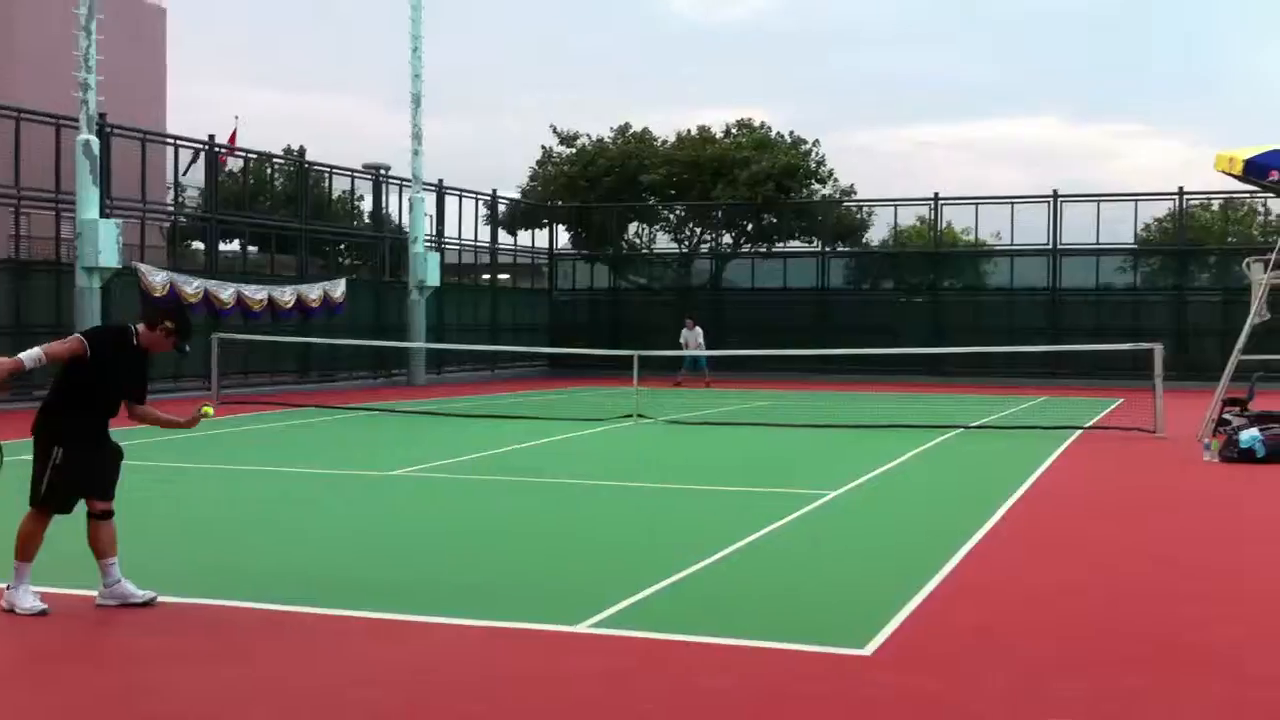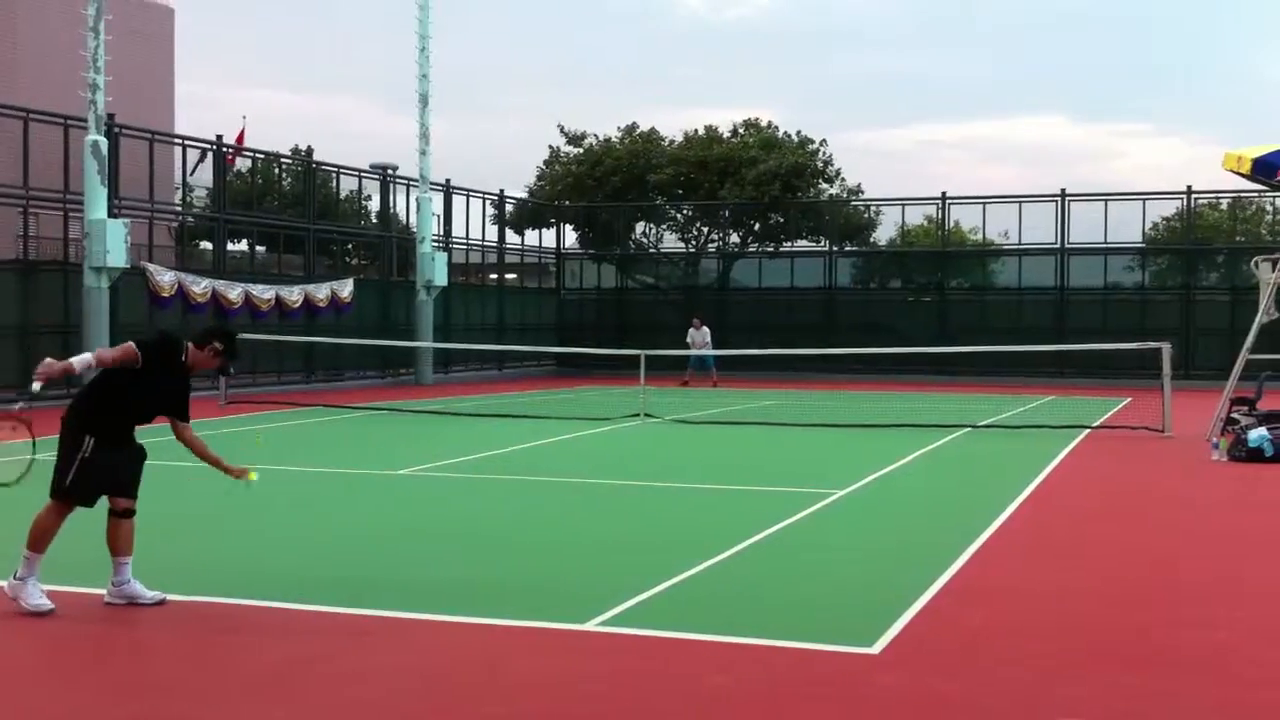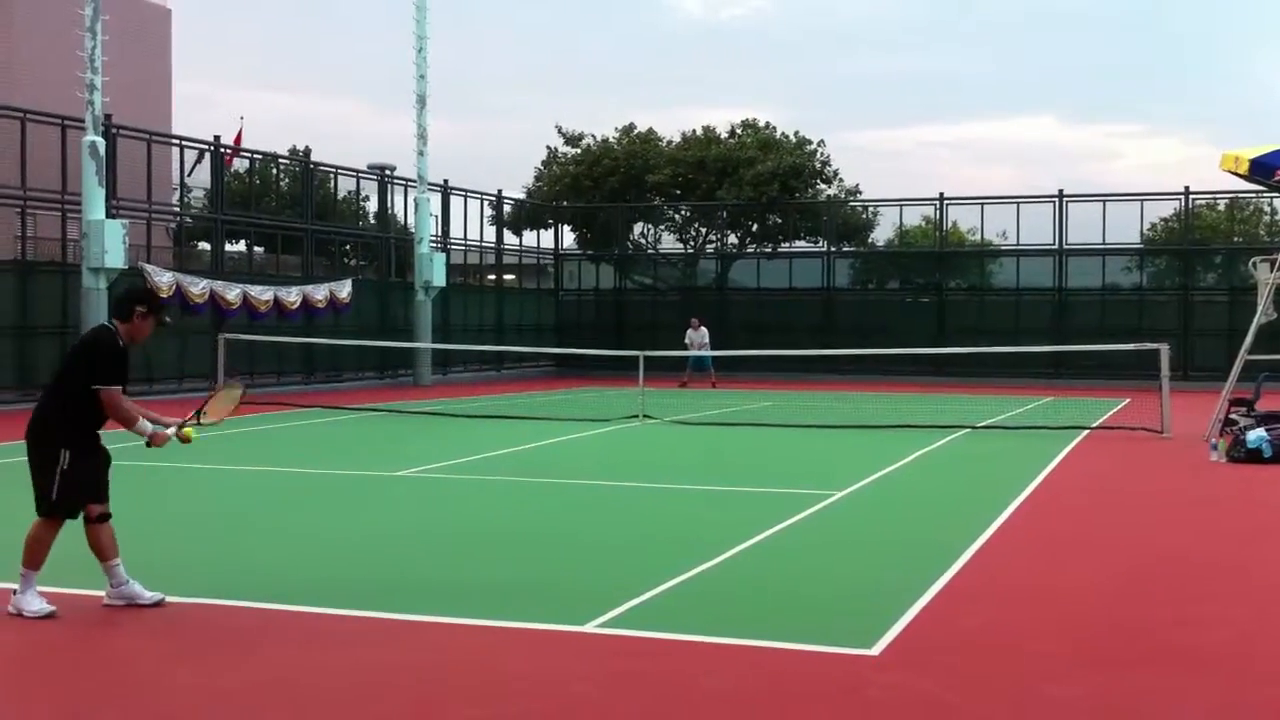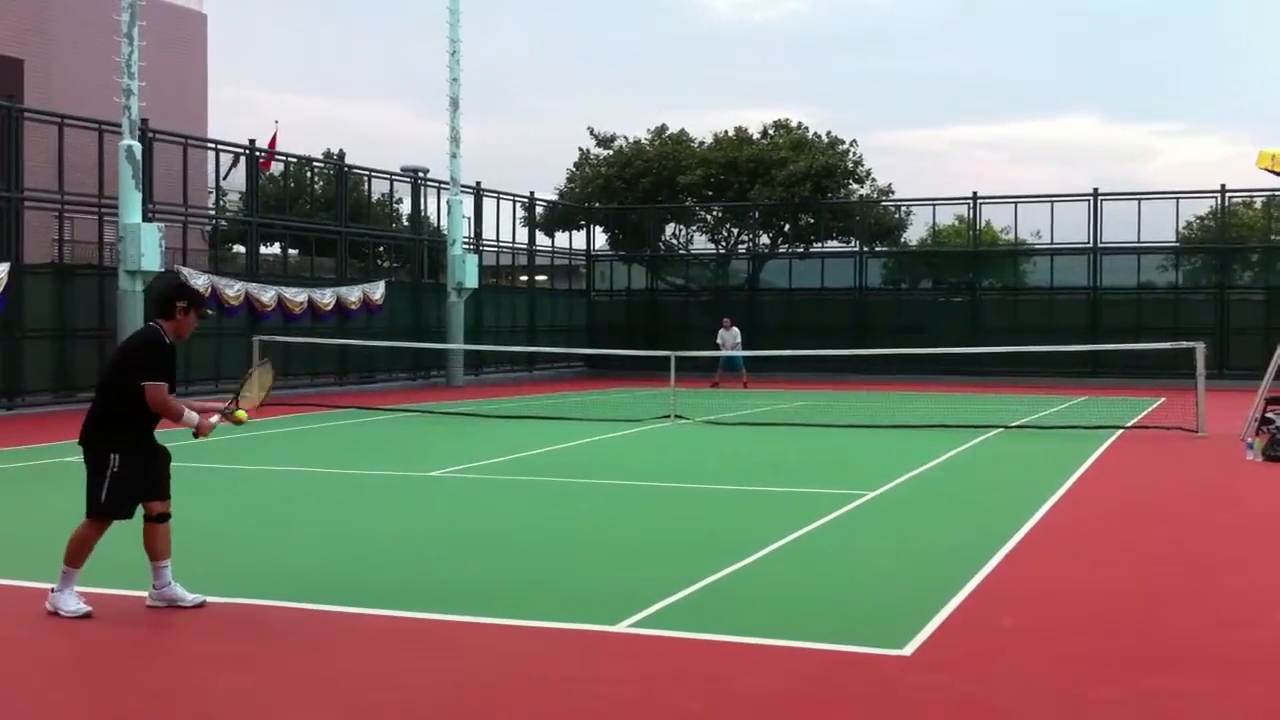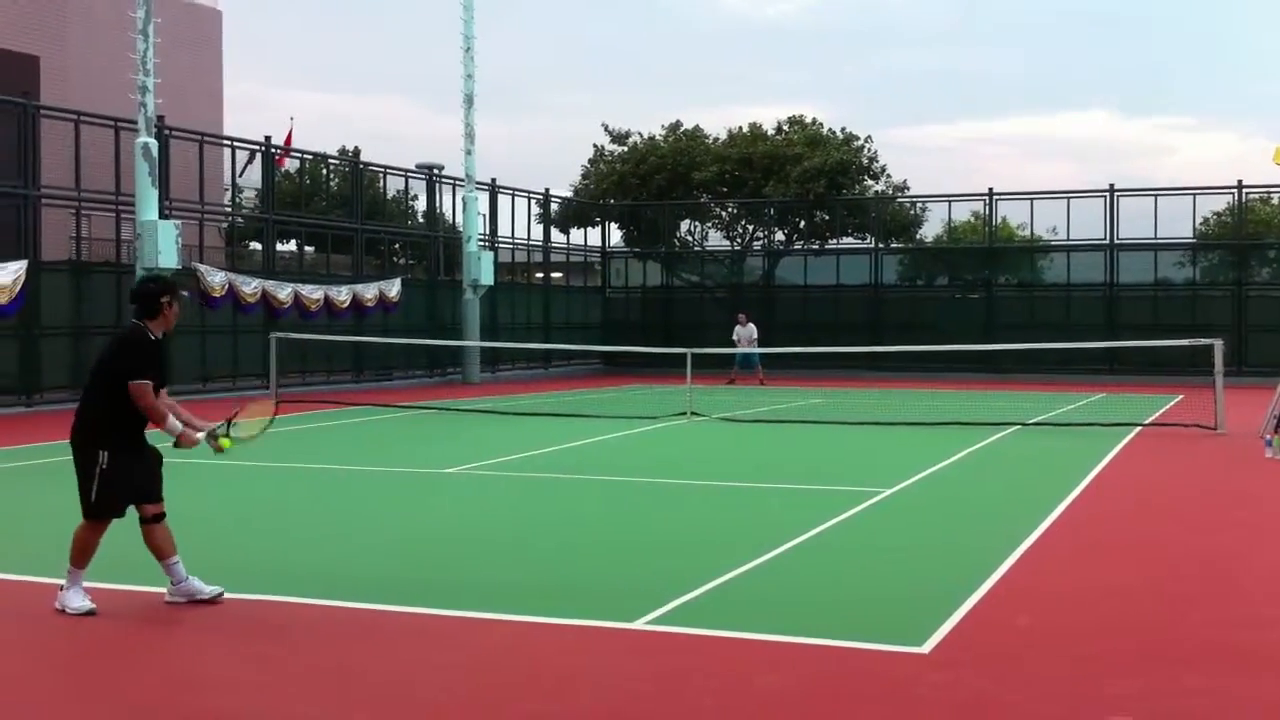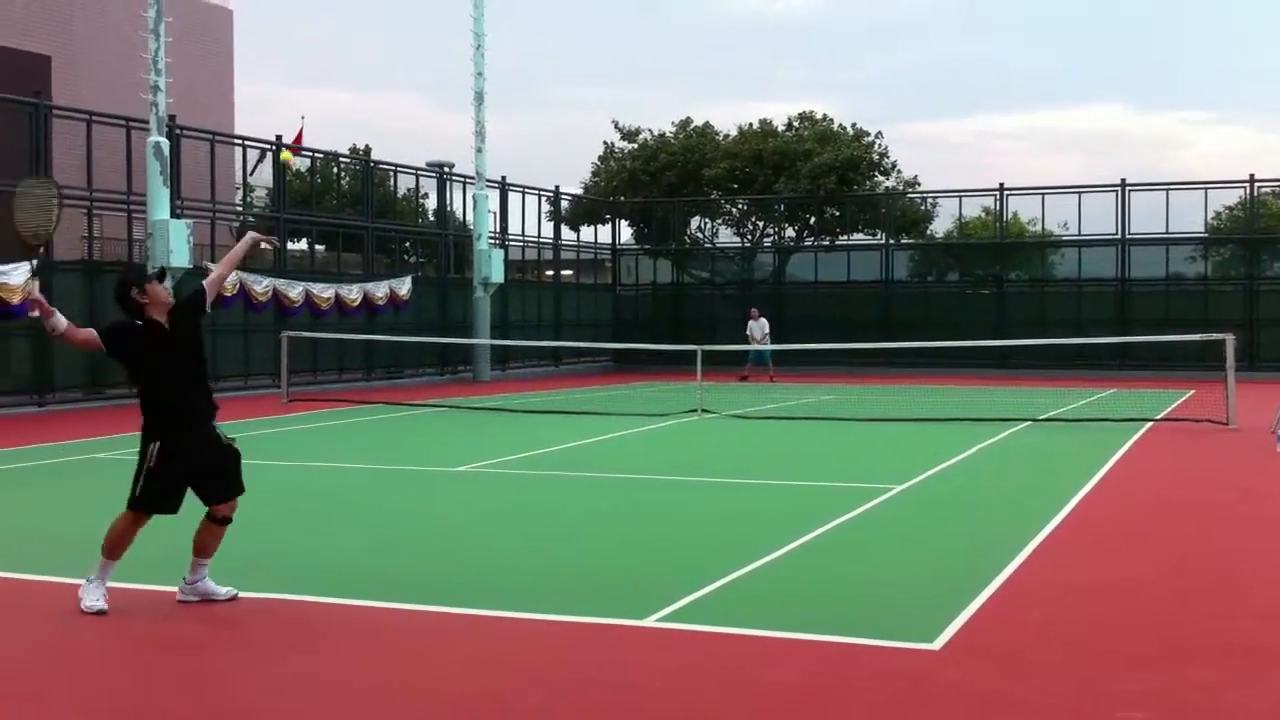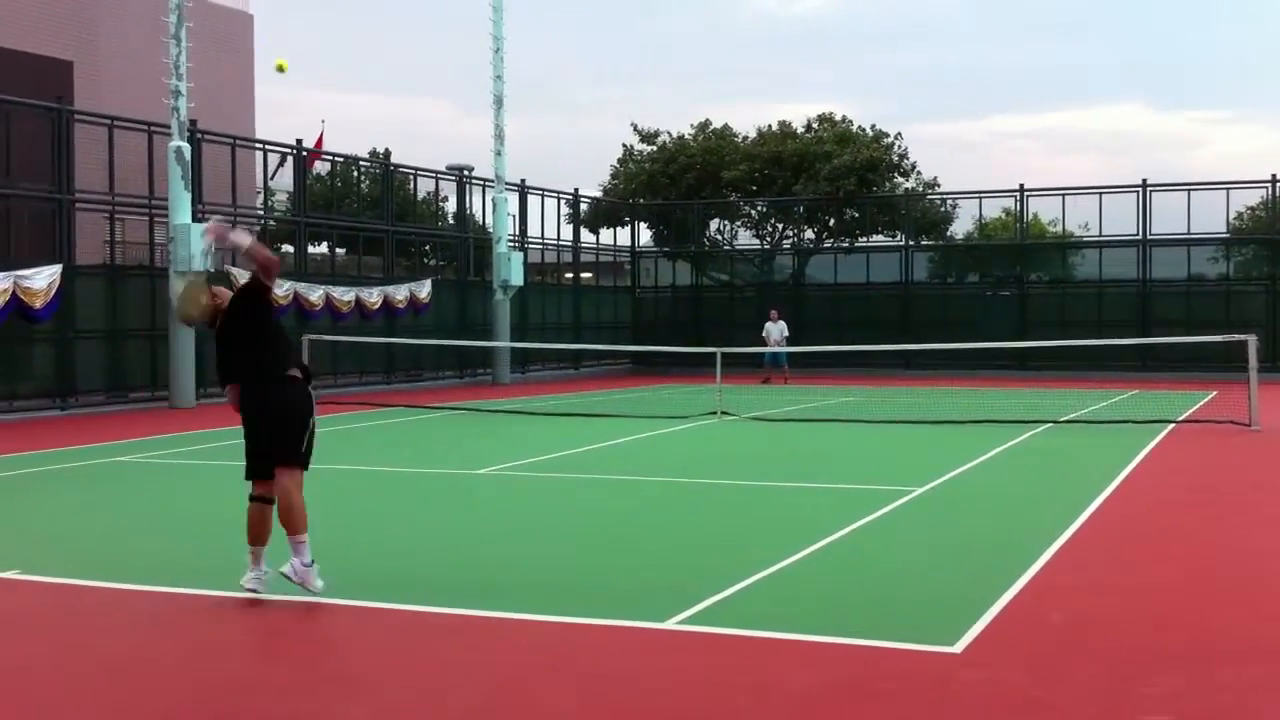
dt=0.7s
person 1, frame 1
left shoulder: (138, 360)
right shoulder: (111, 337)
left elbow: (136, 410)
right elbow: (66, 347)
left wrist: (182, 423)
left hip: (94, 437)
right hip: (60, 432)
left knee: (102, 507)
right knee: (43, 509)
left ankle: (112, 585)
person 1, frame 2
left shoulder: (180, 379)
right shoulder: (165, 348)
left elbow: (183, 432)
right elbow: (115, 356)
left wrist: (224, 466)
right wrist: (67, 367)
left hip: (119, 435)
right hip: (87, 427)
left knee: (124, 505)
right knee: (63, 502)
left ankle: (121, 584)
right ankle: (24, 580)
person 1, frame 3
left shoulder: (112, 344)
right shoulder: (105, 345)
left elbow: (119, 402)
right elbow: (113, 407)
left wrist: (164, 421)
right wrist: (150, 431)
left hip: (80, 439)
right hip: (55, 439)
left knee: (97, 511)
right knee: (53, 515)
left ankle: (119, 585)
right ankle: (24, 592)
person 1, frame 4
left shoulder: (159, 343)
right shoulder: (151, 344)
left elbow: (164, 399)
right elbow: (158, 402)
left wrist: (209, 409)
right wrist: (196, 420)
left hip: (137, 440)
right hip: (109, 441)
left knee: (159, 508)
right knee: (100, 517)
left ankle: (163, 587)
right ankle: (62, 591)
person 1, frame 5
left shoulder: (152, 344)
right shoulder: (134, 342)
left elbow: (162, 400)
right elbow: (145, 402)
left wrist: (196, 425)
right wrist: (179, 431)
left hip: (129, 441)
right hip: (99, 442)
left knee: (153, 510)
right knee: (99, 517)
left ankle: (180, 583)
right ankle: (70, 589)
person 1, frame 6
left shoulder: (184, 313)
right shoulder: (129, 335)
left elbow: (219, 275)
right elbow: (77, 337)
left wrist: (247, 241)
right wrist: (49, 314)
left hip: (204, 433)
right hip: (165, 438)
left knee: (224, 506)
right knee: (140, 513)
left ankle: (195, 582)
right ankle: (96, 582)
person 1, frame 7
left shoulder: (223, 344)
right shoulder: (245, 304)
left elbow: (234, 399)
right elbow: (269, 263)
right wrist: (235, 237)
left hip: (256, 405)
right hip: (288, 395)
left knee: (261, 487)
right knee: (288, 475)
left ankle: (256, 570)
right ankle: (302, 563)
